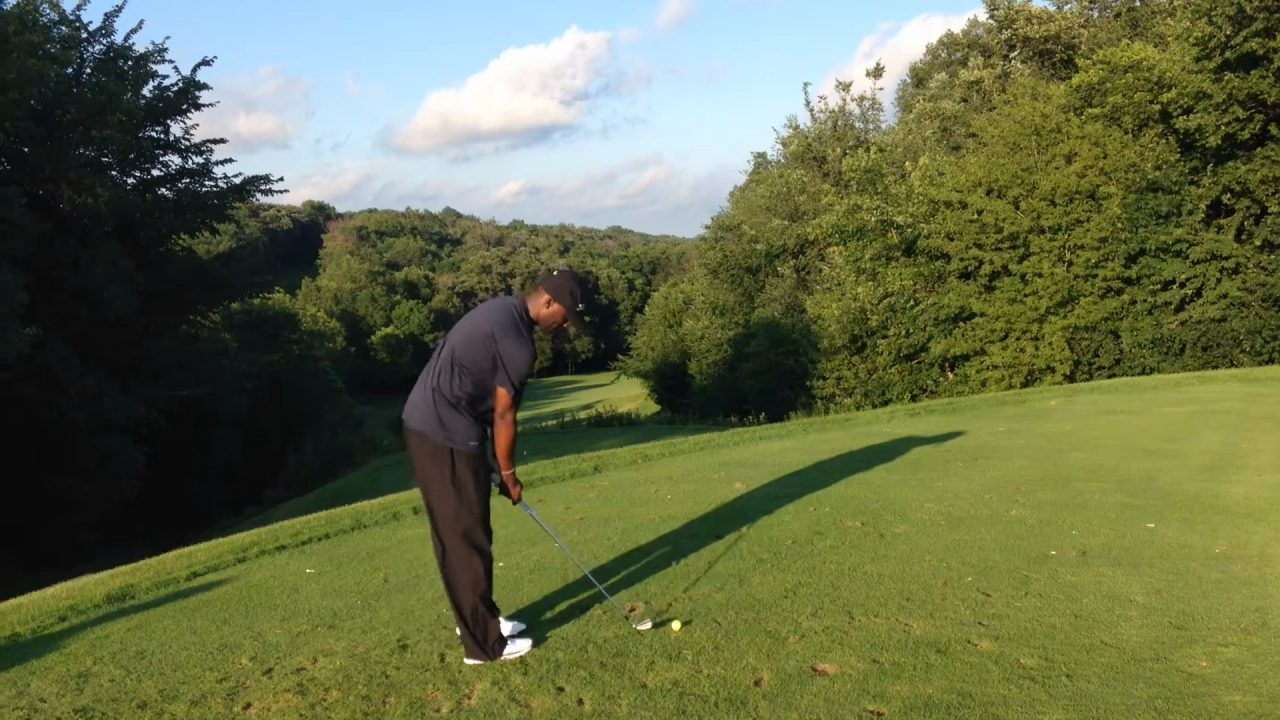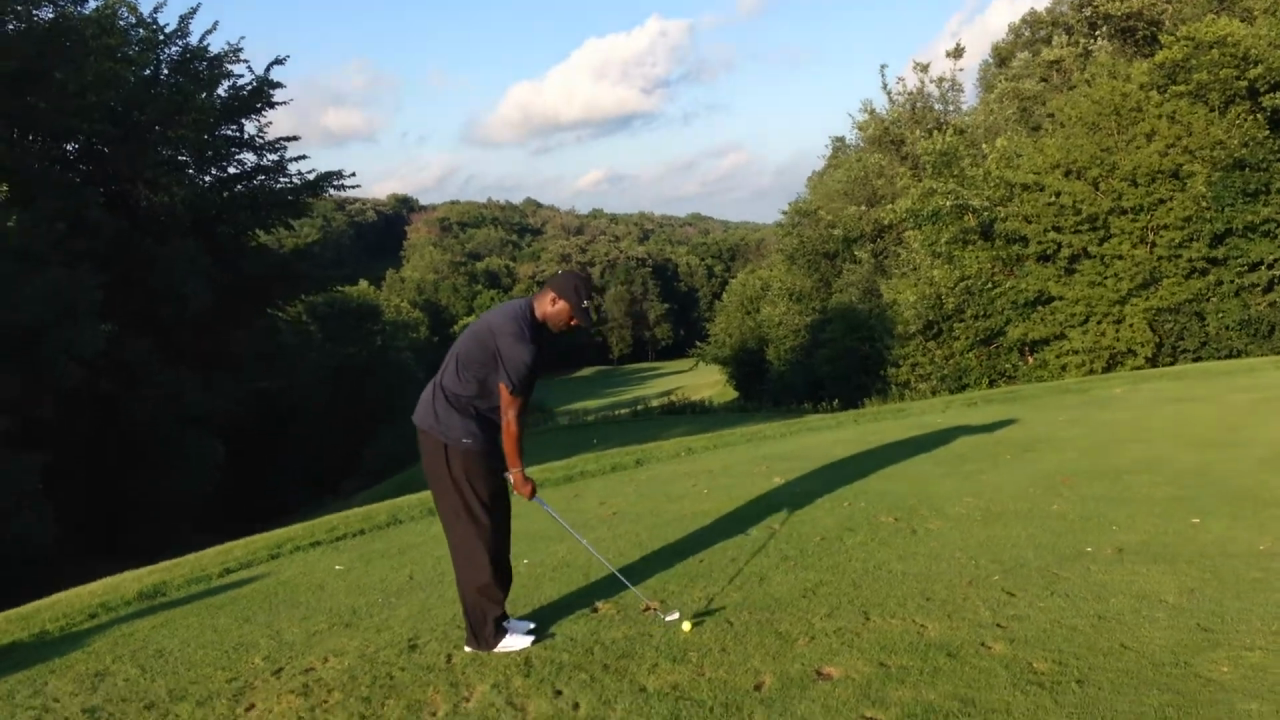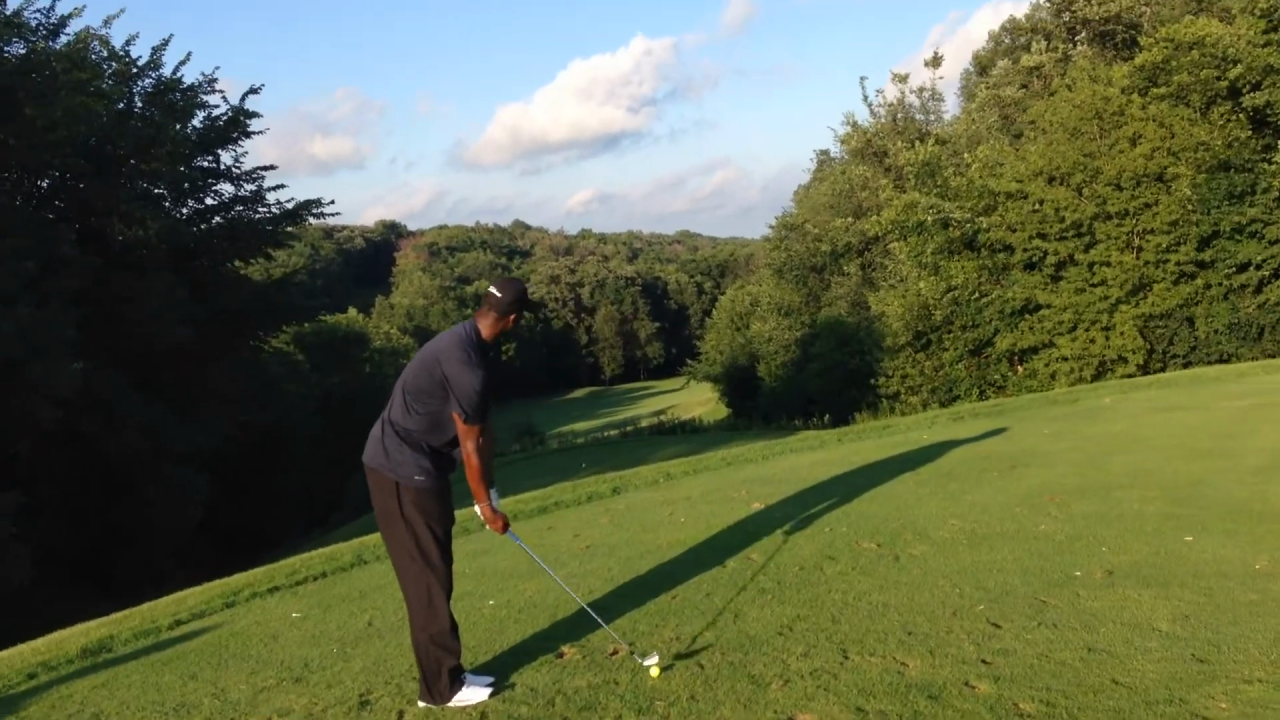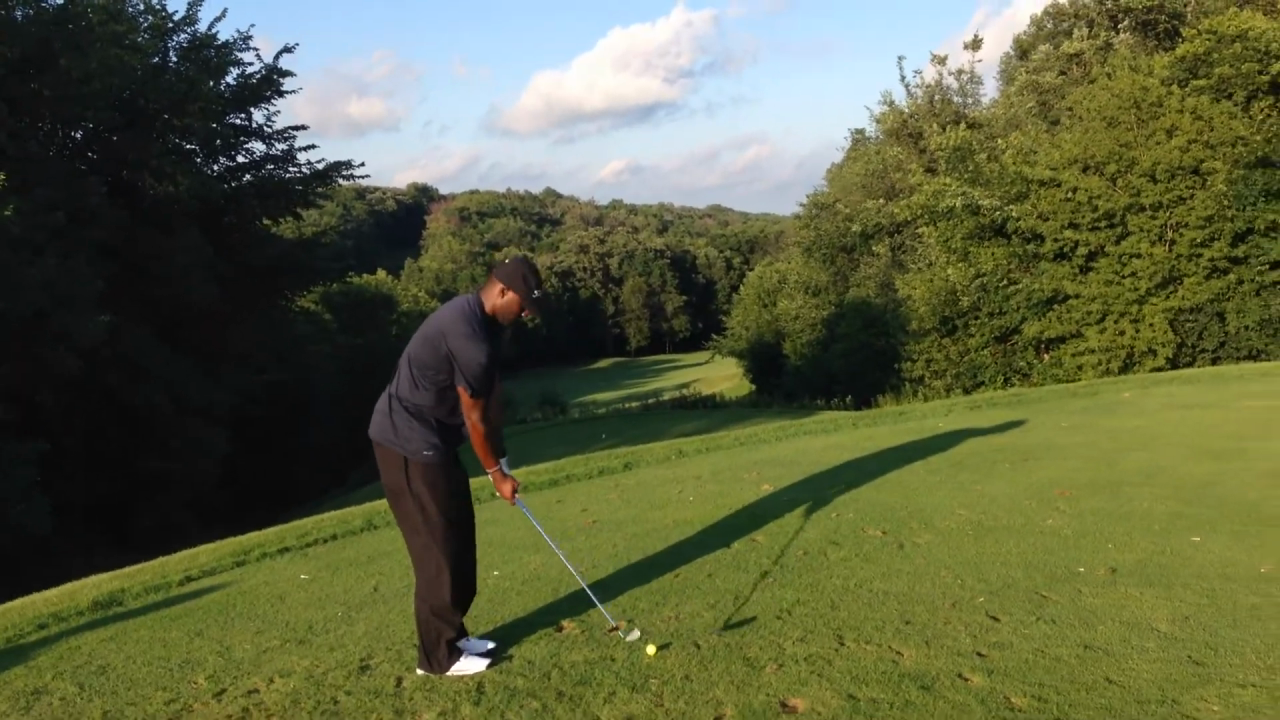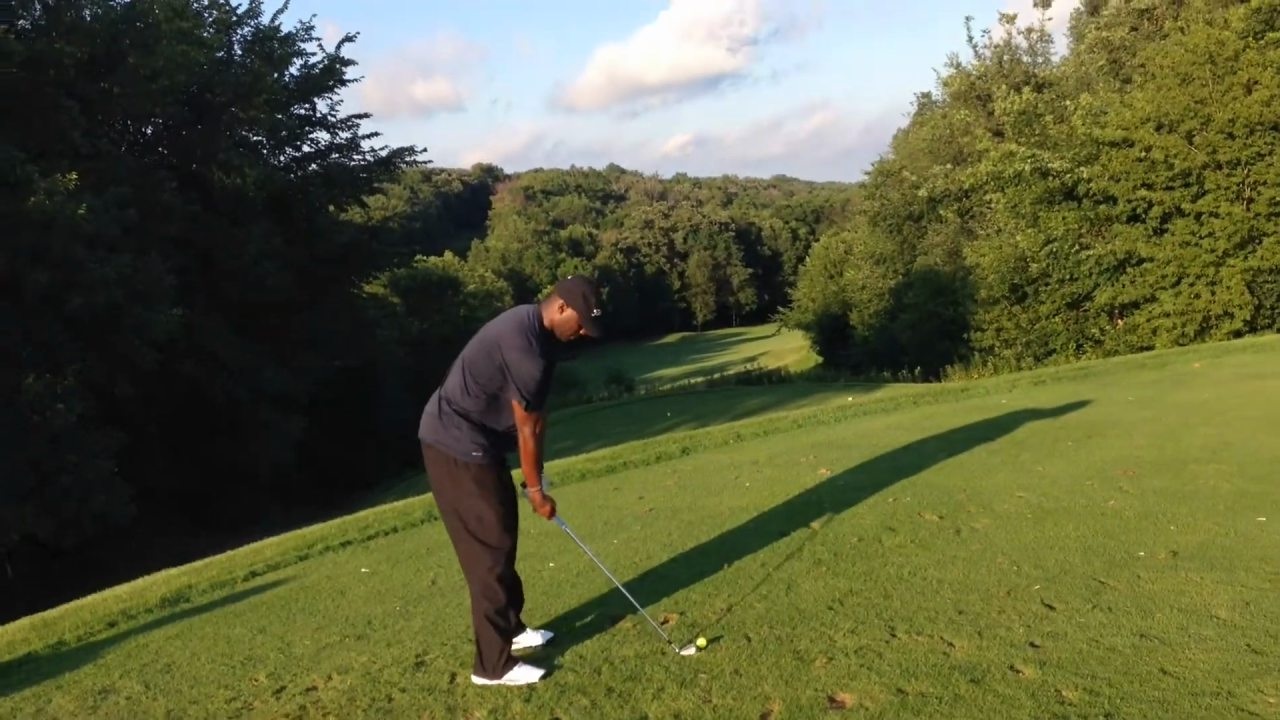
dt=1s
person 1, frame 1
left shoulder: (502, 308)
right shoulder: (517, 342)
right elbow: (504, 416)
left wrist: (494, 461)
right wrist: (508, 474)
left hip: (422, 422)
right hip: (448, 437)
left knee: (455, 535)
right knee: (466, 541)
left ankle: (474, 617)
right ankle: (484, 644)
person 1, frame 2
left shoulder: (521, 317)
right shoulder: (518, 338)
left elbow: (510, 407)
right elbow: (510, 414)
left wrist: (510, 464)
right wrist: (517, 472)
left hip: (466, 427)
right hip: (452, 432)
left knee: (493, 523)
right knee: (475, 533)
left ankle: (493, 616)
right ankle: (485, 633)
person 1, frame 3
left shoulder: (467, 343)
right shoulder: (465, 362)
left elbow: (481, 430)
right elbow: (471, 444)
left wrist: (488, 494)
right wrist: (487, 506)
left hip: (414, 464)
right hip: (402, 470)
left knee: (435, 574)
right knee: (428, 578)
left ankle: (447, 673)
right ankle: (441, 686)
person 1, frame 4
left shoulder: (476, 317)
right shoulder: (469, 334)
left elbow: (490, 398)
right elbow: (474, 416)
left wrist: (501, 458)
right wrist: (496, 473)
left hip: (428, 438)
right hip: (410, 443)
left knee: (458, 533)
right knee: (437, 548)
left ankle: (452, 633)
right ankle: (439, 655)
person 1, frame 5
left shoulder: (533, 326)
right shoulder: (526, 347)
left elbow: (535, 417)
right elbow: (526, 429)
left wrist: (538, 476)
right wrist: (536, 490)
left hip: (472, 438)
right hip: (457, 444)
left knee: (500, 536)
right knee: (489, 547)
left ankle: (510, 626)
right ankle: (493, 663)
